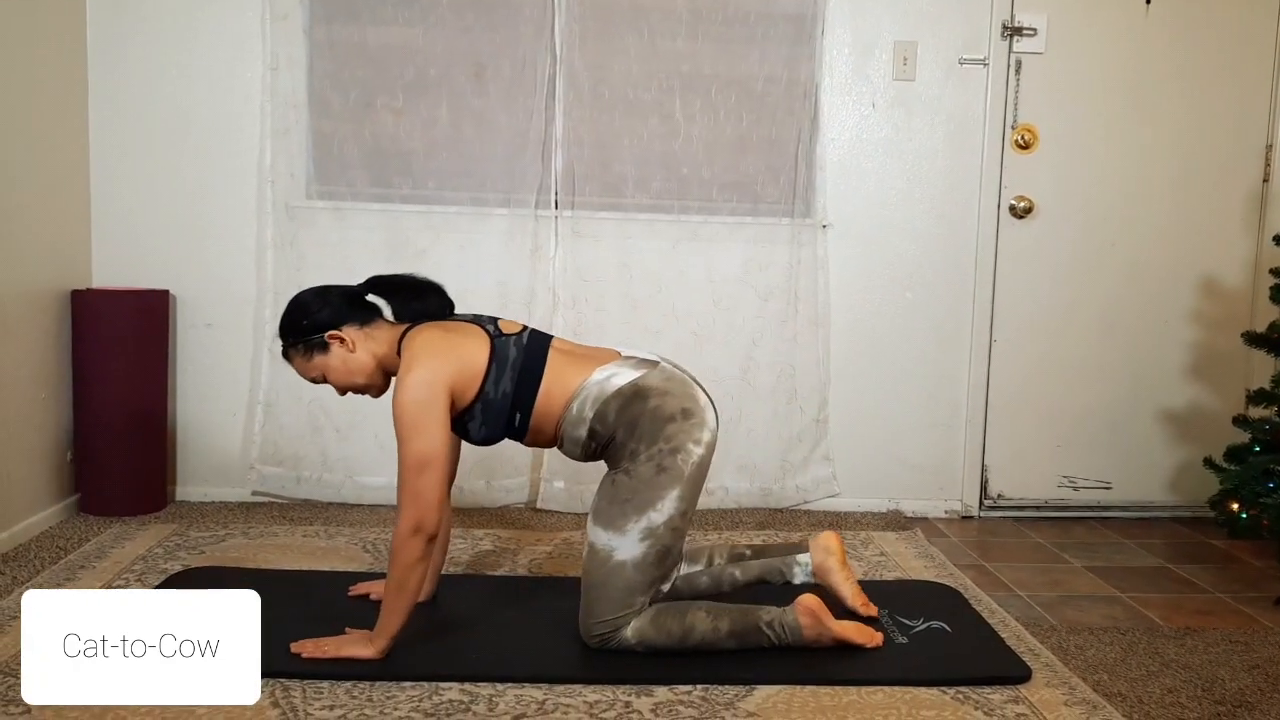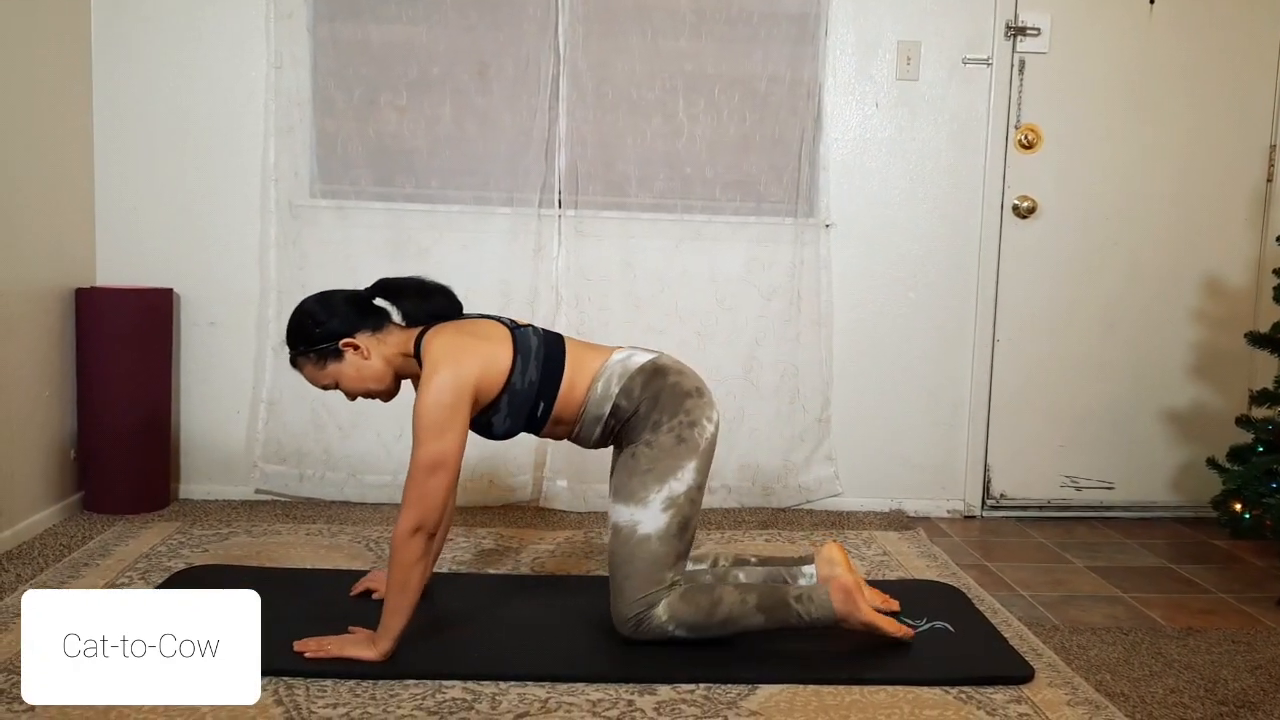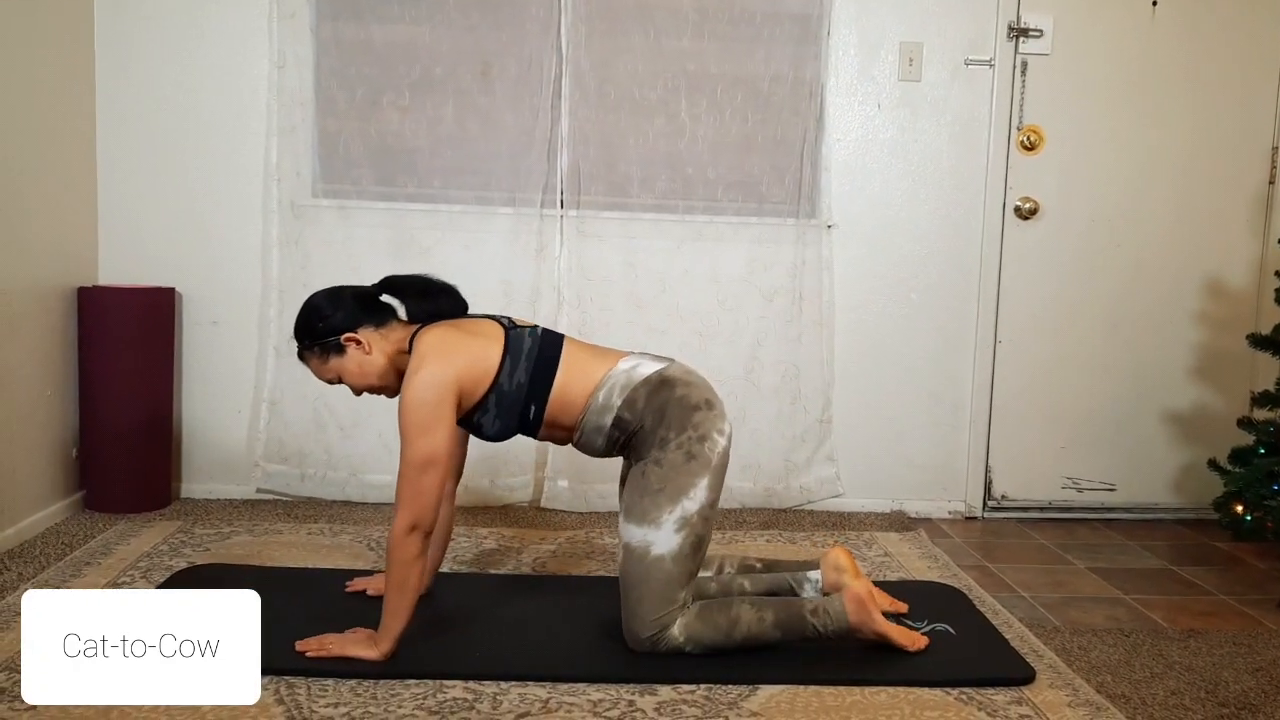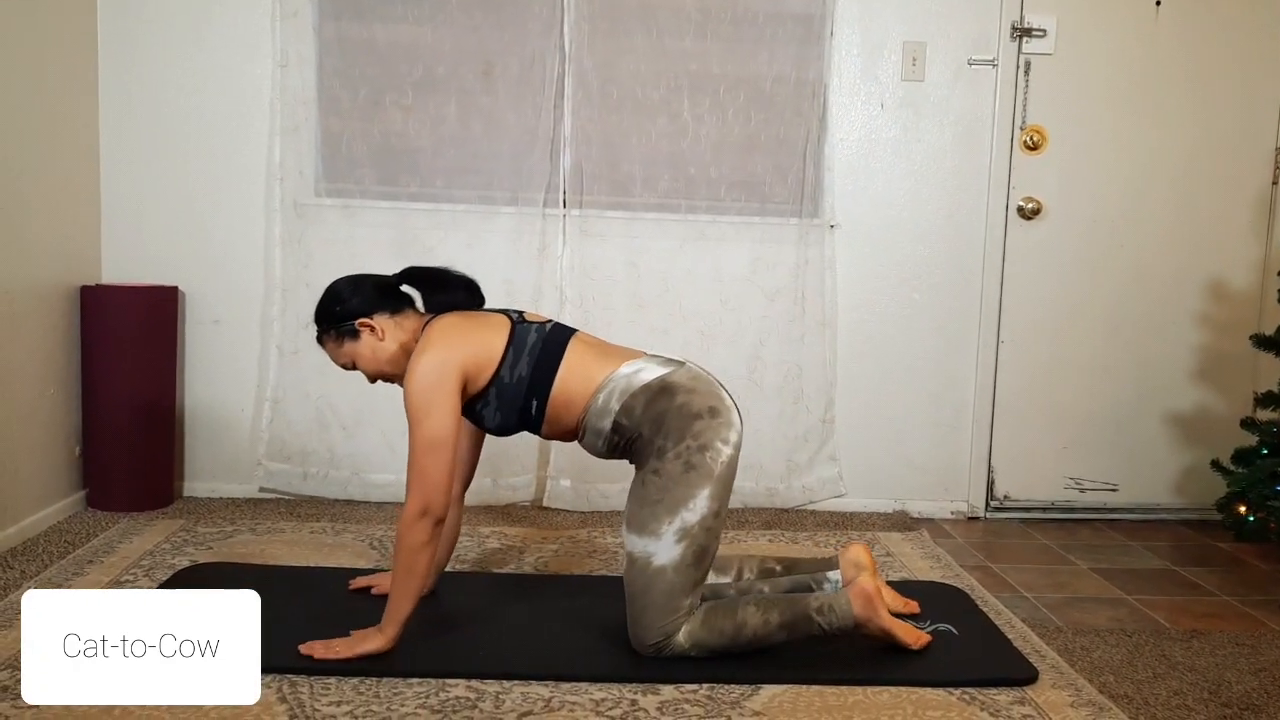
dt=0.5s
person 1, frame 1
left shoulder: (419, 375)
right shoulder: (437, 345)
left elbow: (419, 524)
right elbow: (440, 494)
left wrist: (378, 639)
right wrist: (420, 584)
left hip: (656, 426)
right hip: (667, 398)
left knee: (609, 627)
right knee: (653, 576)
left ankle: (798, 623)
right ankle: (808, 558)
person 1, frame 2
left shoulder: (444, 375)
right shoulder: (435, 350)
left elbow: (417, 521)
right elbow: (440, 492)
left wrist: (380, 641)
right wrist: (410, 577)
left hip: (666, 409)
right hip: (652, 411)
left knee: (643, 612)
right knee: (655, 575)
left ankle: (832, 601)
right ankle: (815, 569)
person 1, frame 3
left shoulder: (427, 372)
right shoulder: (443, 351)
left elbow: (414, 520)
right elbow: (444, 491)
left wrist: (383, 641)
right wrist: (414, 581)
left hip: (675, 420)
right hip: (666, 413)
left knee: (653, 629)
right knee: (665, 576)
left ankle: (844, 612)
right ankle: (821, 573)
person 1, frame 4
left shoulder: (432, 357)
right shoulder: (462, 345)
left elbow: (425, 509)
right elbow: (453, 489)
left wrist: (384, 632)
right wrist: (420, 577)
left hip: (681, 427)
right hip: (687, 408)
left knee: (659, 633)
right knee: (685, 580)
left ankle: (849, 606)
right ankle: (839, 571)
